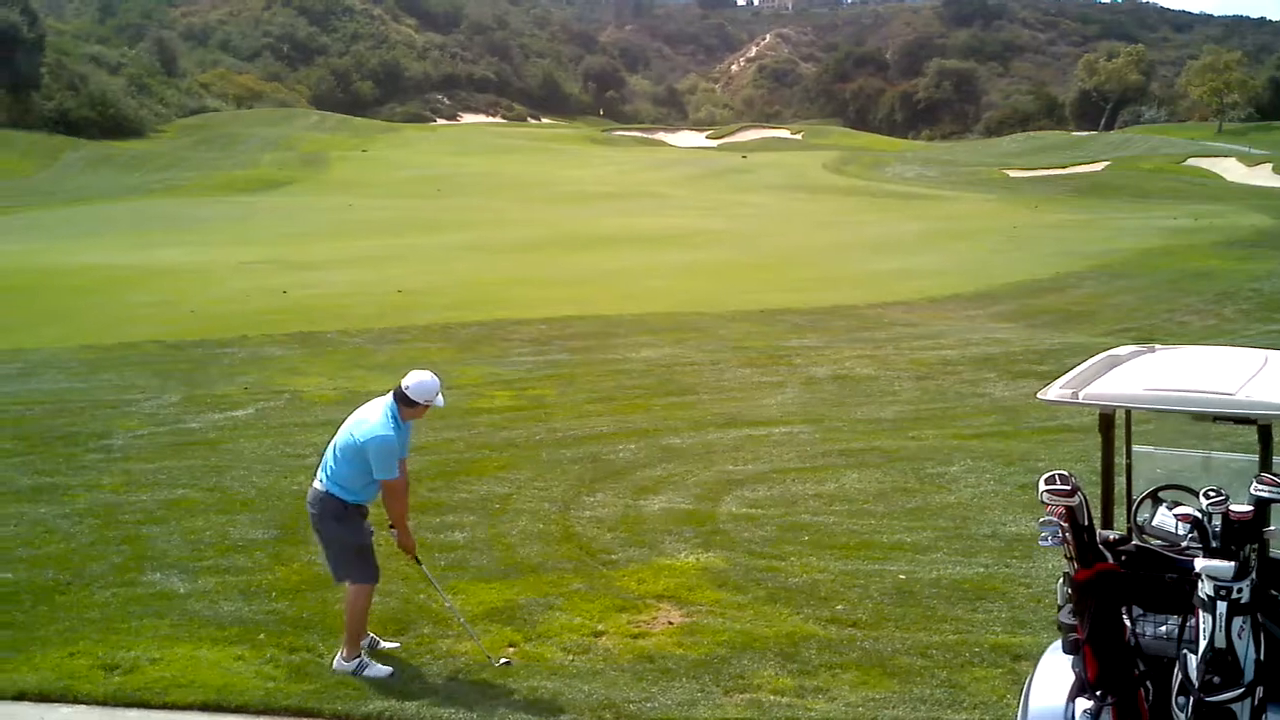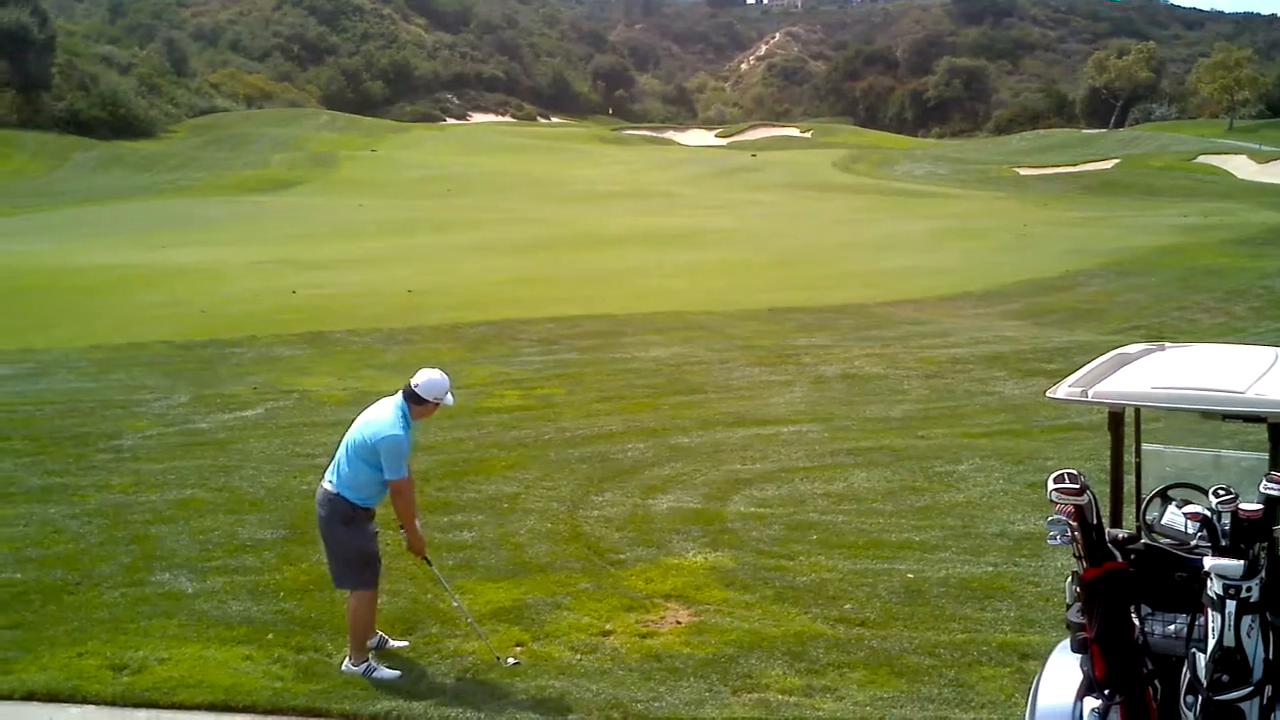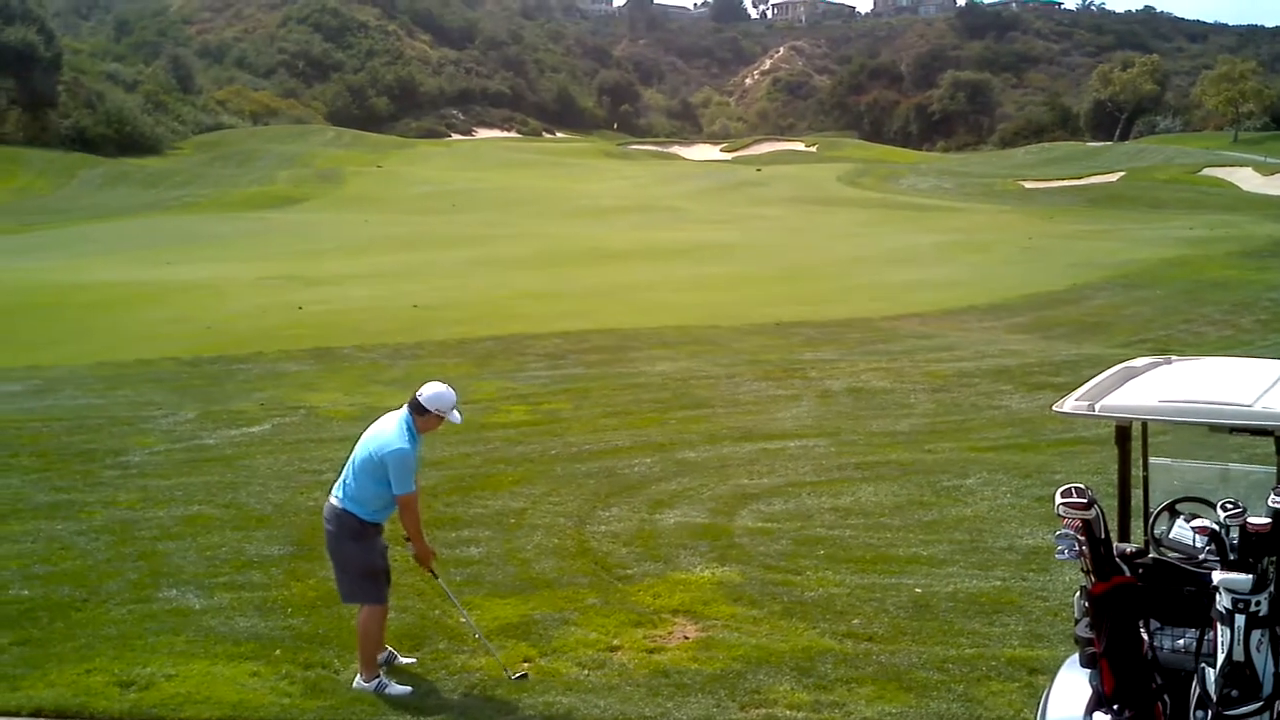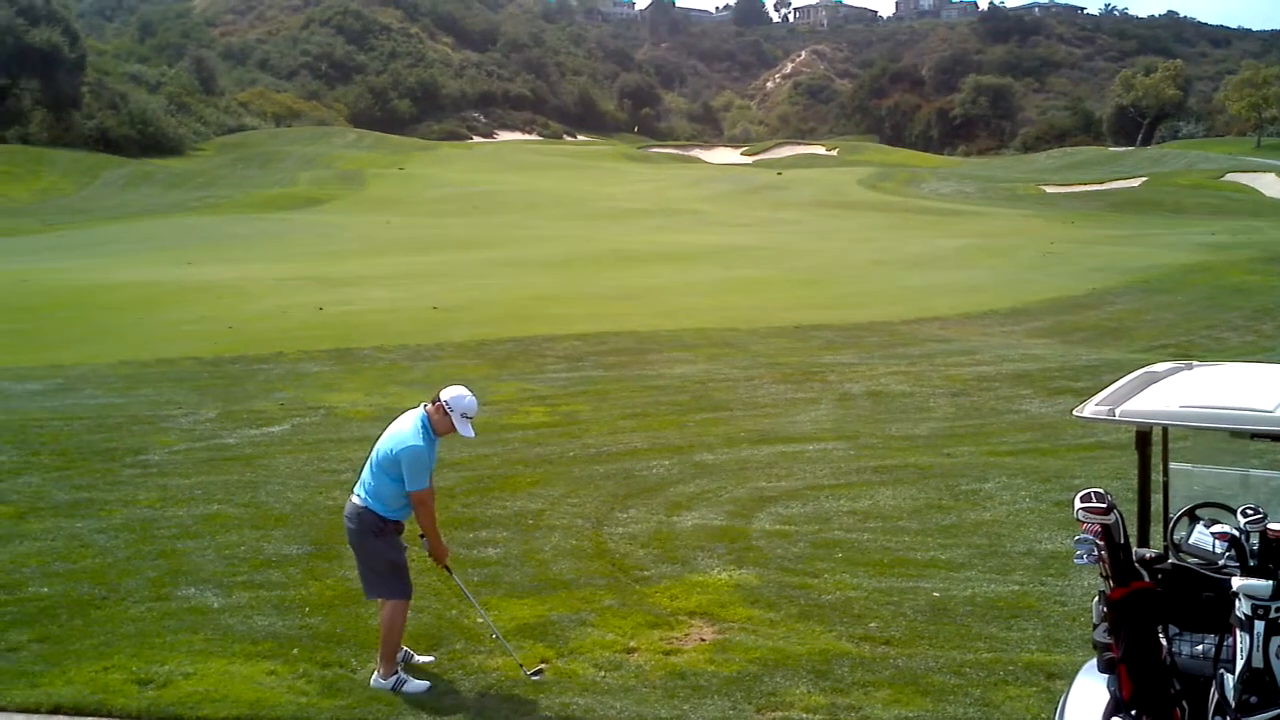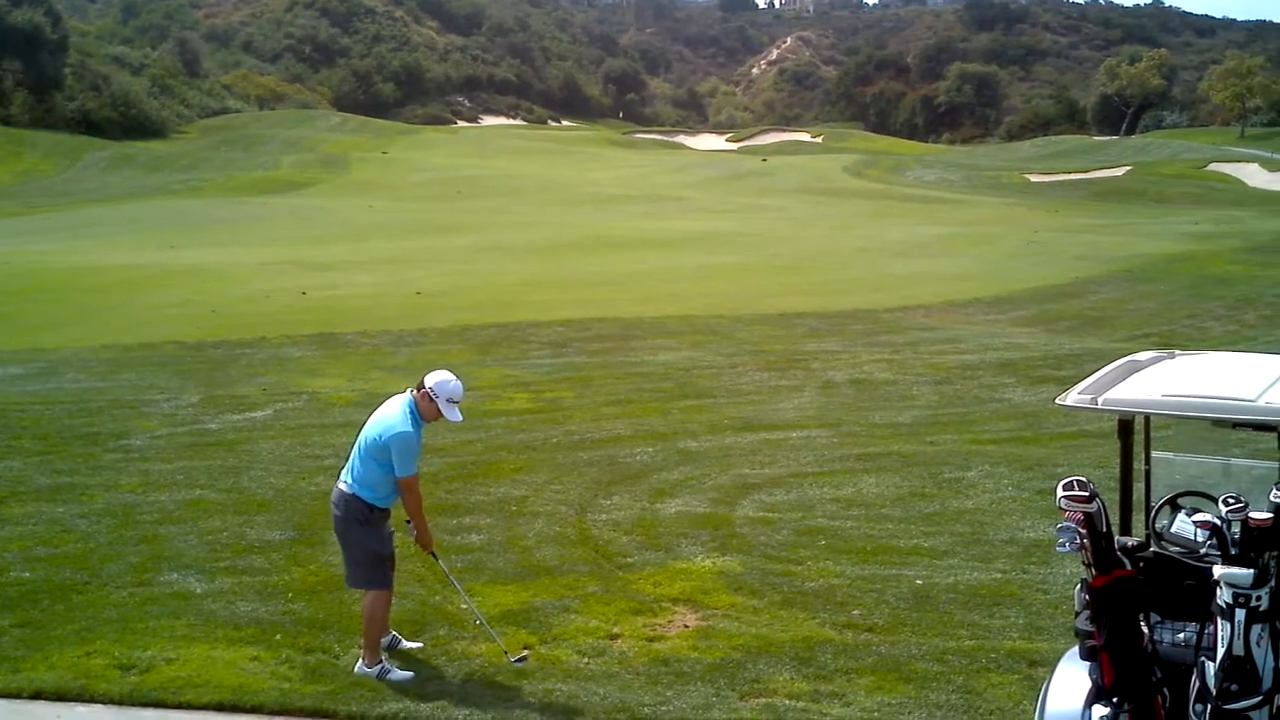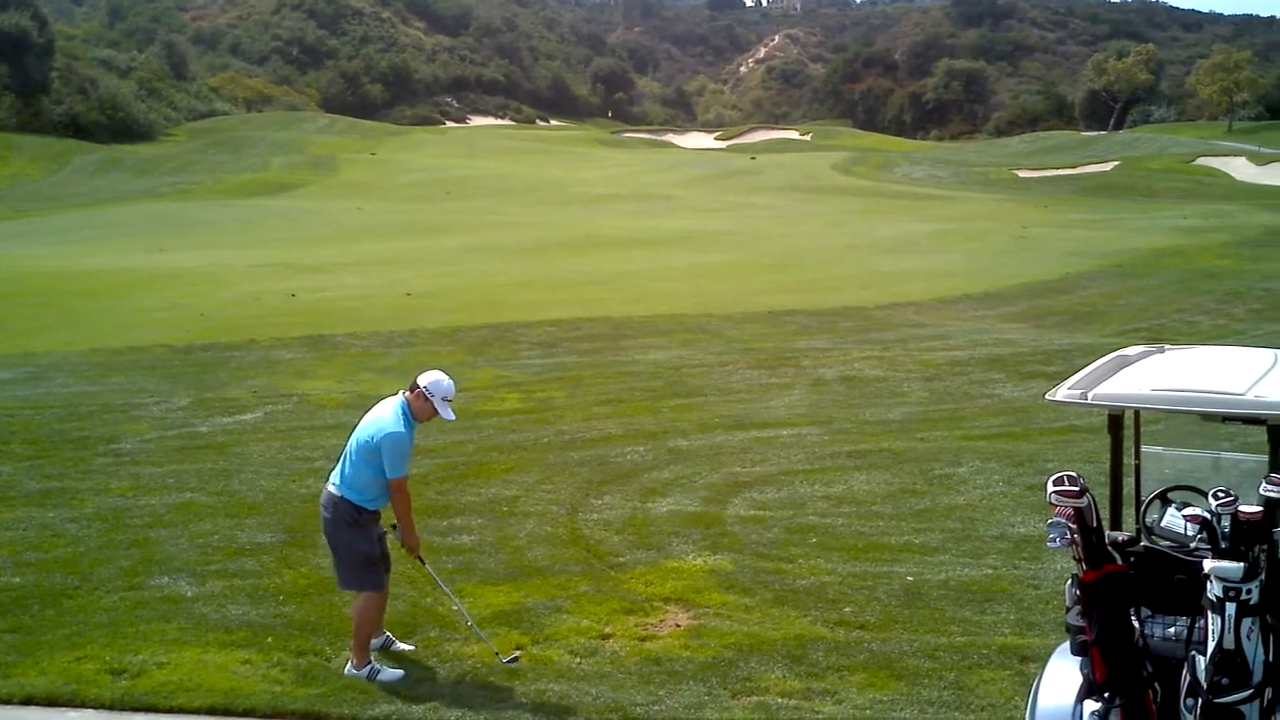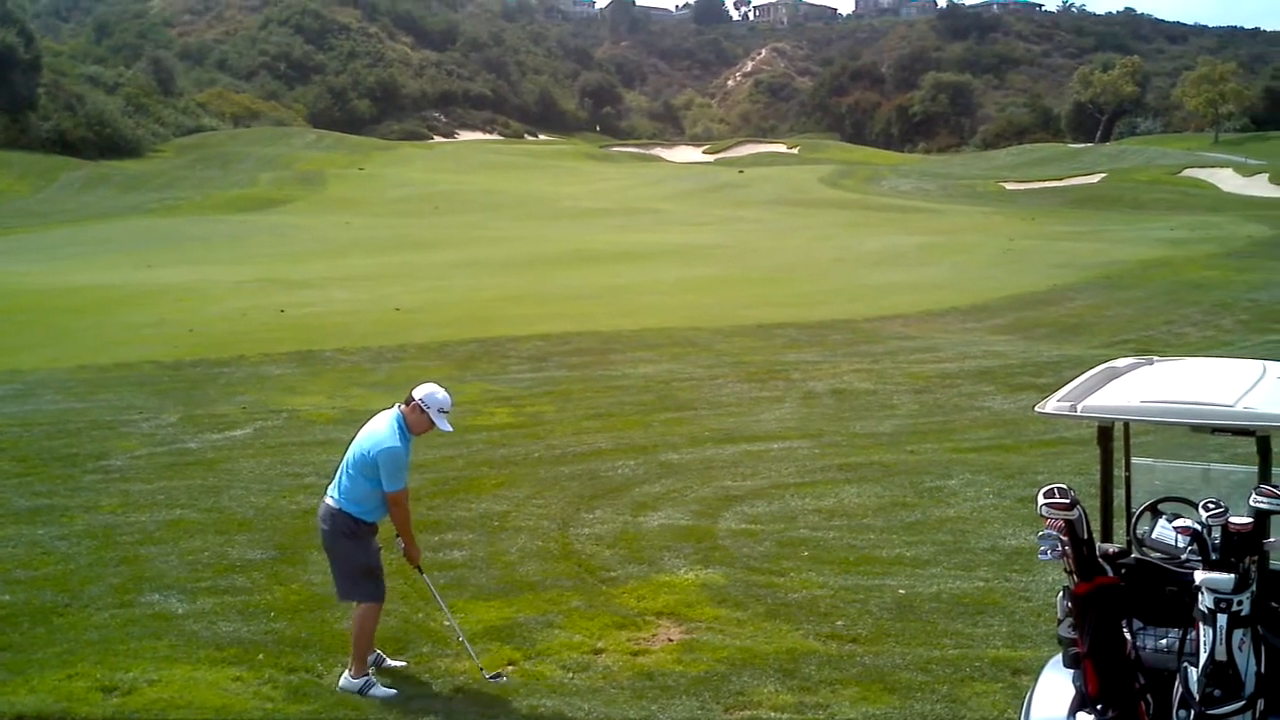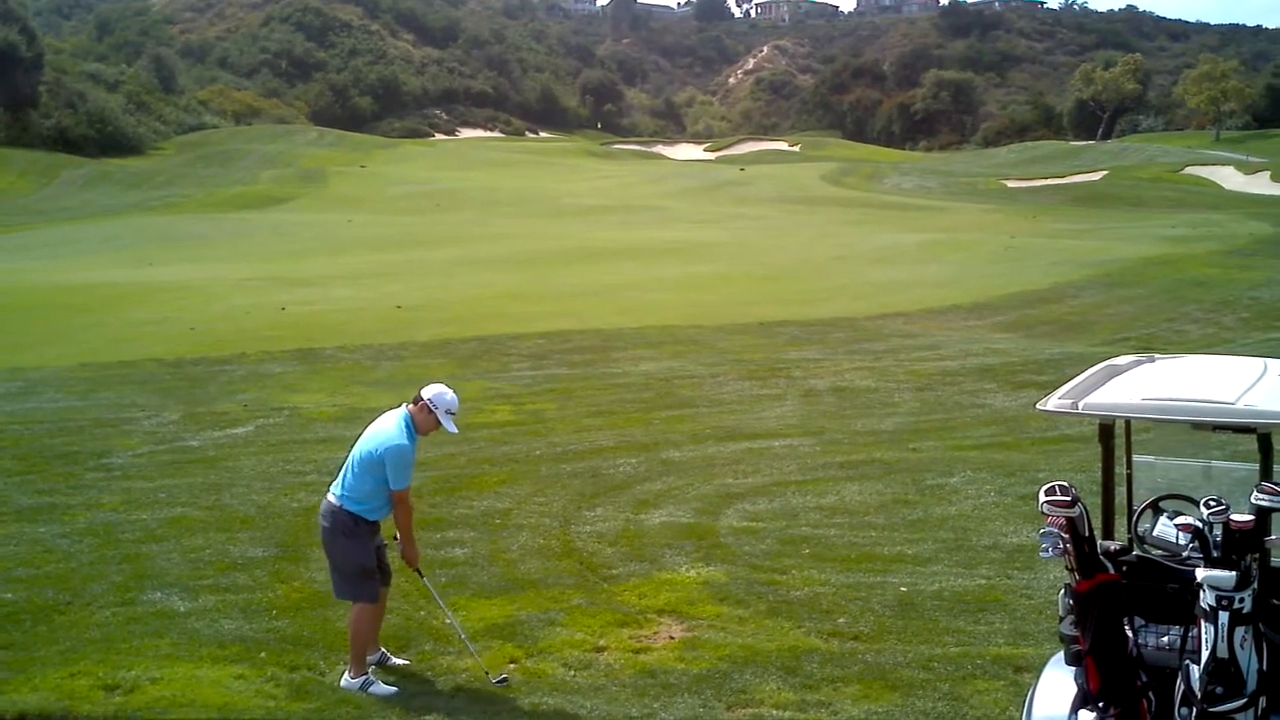
dt=0.4s
person 1, frame 1
left shoulder: (391, 410)
right shoulder: (382, 435)
left elbow: (401, 473)
right elbow: (391, 491)
left wrist: (403, 524)
right wrist: (404, 534)
left hip: (346, 500)
right hip: (333, 505)
left knee: (364, 571)
right knee: (363, 577)
left ankle: (360, 635)
right ankle: (349, 655)
person 1, frame 2
left shoulder: (396, 408)
right shoulder: (392, 433)
left elbow: (406, 474)
right elbow: (399, 492)
left wrist: (415, 522)
right wrist: (413, 535)
left hip: (353, 502)
right hip: (341, 507)
left knee: (371, 574)
right knee: (363, 583)
left ankle: (368, 636)
right ankle: (357, 659)
person 1, frame 3
left shoulder: (400, 422)
right shoulder: (400, 448)
left elbow: (411, 491)
right elbow: (407, 506)
left wrist: (419, 540)
right wrist: (421, 548)
left hip: (359, 516)
right hip: (350, 522)
left knee: (380, 588)
right knee: (372, 598)
left ankle: (377, 652)
right ankle: (368, 675)
person 1, frame 4
left shoulder: (419, 421)
right shoulder: (414, 444)
left elbow: (427, 488)
right elbow: (421, 503)
left wrist: (432, 536)
right wrist: (436, 544)
left hip: (380, 515)
right hip: (371, 520)
left knee: (396, 588)
right knee: (397, 594)
left ankle: (393, 650)
right ankle: (386, 672)
person 1, frame 5
left shoulder: (402, 403)
right shoulder: (403, 431)
left elbow: (410, 477)
right elbow: (409, 489)
left wrist: (417, 520)
right wrist: (423, 530)
left hip: (368, 503)
right hip: (357, 508)
left knee: (383, 576)
right knee: (377, 584)
left ankle: (382, 634)
right ankle: (371, 660)
person 1, frame 6
left shoulder: (394, 406)
right shoulder: (396, 432)
left elbow: (395, 484)
right elbow: (398, 491)
left wrist: (403, 526)
right wrist: (410, 533)
left hip: (359, 505)
right hip: (347, 510)
left knee: (380, 573)
right knee: (369, 585)
left ankle: (376, 635)
right ankle: (359, 663)
person 1, frame 7
left shoulder: (389, 419)
right shoulder: (391, 446)
left elbow: (398, 490)
right elbow: (396, 503)
left wrist: (404, 535)
right wrist: (410, 543)
left hip: (353, 517)
right hip: (344, 522)
left knee: (370, 590)
right knee: (370, 595)
left ankle: (367, 653)
right ankle: (356, 674)
person 1, frame 8
left shoulder: (396, 418)
right shoulder: (399, 444)
left elbow: (397, 497)
right elbow: (401, 503)
left wrist: (403, 537)
right wrist: (409, 545)
left hip: (358, 516)
right hip: (346, 521)
left knee: (380, 585)
right knee: (366, 596)
left ankle: (372, 651)
right ankle: (356, 673)
